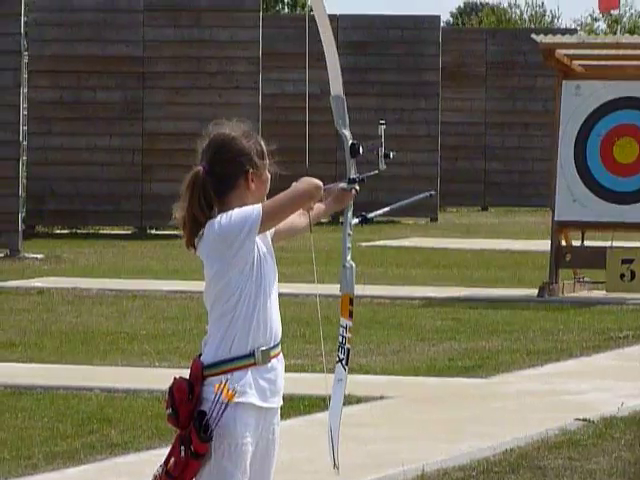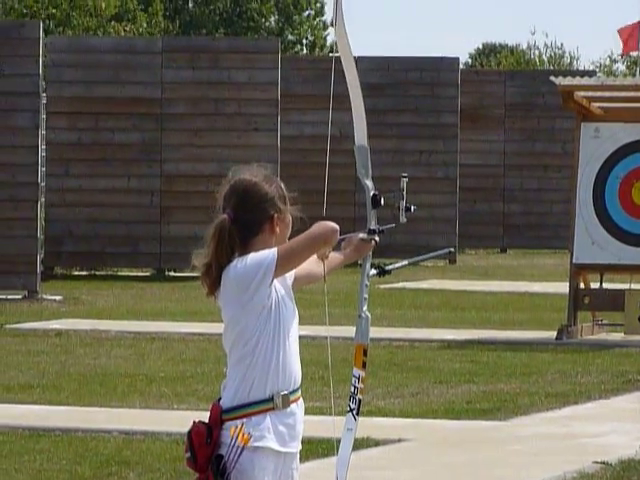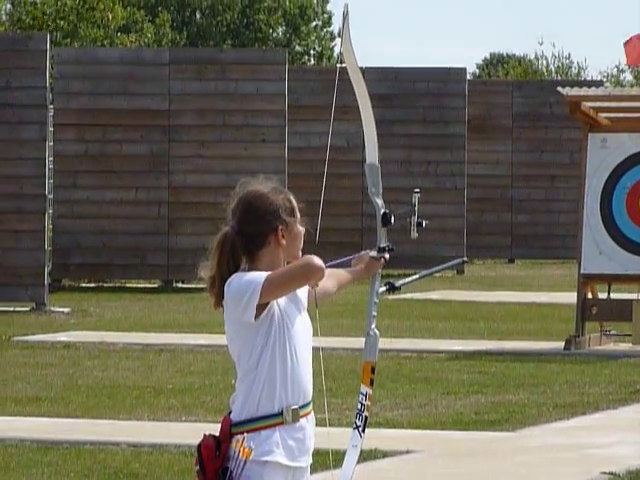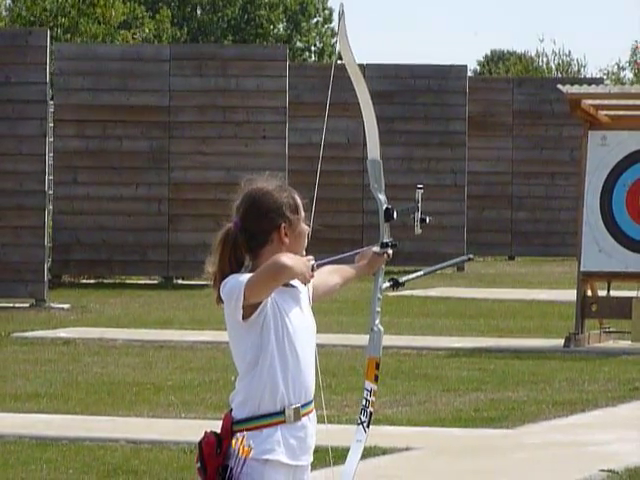
dt=0.7s
person 1, frame 1
left shoulder: (251, 228)
right shoulder: (226, 228)
left elbow: (294, 221)
right elbow: (309, 188)
left wrist: (328, 206)
right wrist: (315, 197)
left hip: (262, 379)
right hip: (233, 387)
person 1, frame 2
left shoulder: (271, 273)
right shoulder: (245, 273)
left elbow: (312, 268)
right elbow: (327, 231)
left wrist: (348, 254)
right wrist: (323, 246)
left hip: (283, 425)
right hip: (252, 432)
person 1, frame 3
left shoulder: (290, 288)
right shoulder: (242, 288)
left elbow: (324, 281)
right elbow: (313, 267)
left wrist: (359, 270)
right wrist: (310, 270)
left hip: (295, 439)
right hip: (261, 447)
person 1, frame 4
left shoulder: (296, 285)
right shoulder: (239, 289)
left elbow: (330, 277)
right elbow: (280, 266)
left wrist: (363, 266)
right wrist: (297, 266)
left hip: (296, 440)
right hip: (262, 448)
